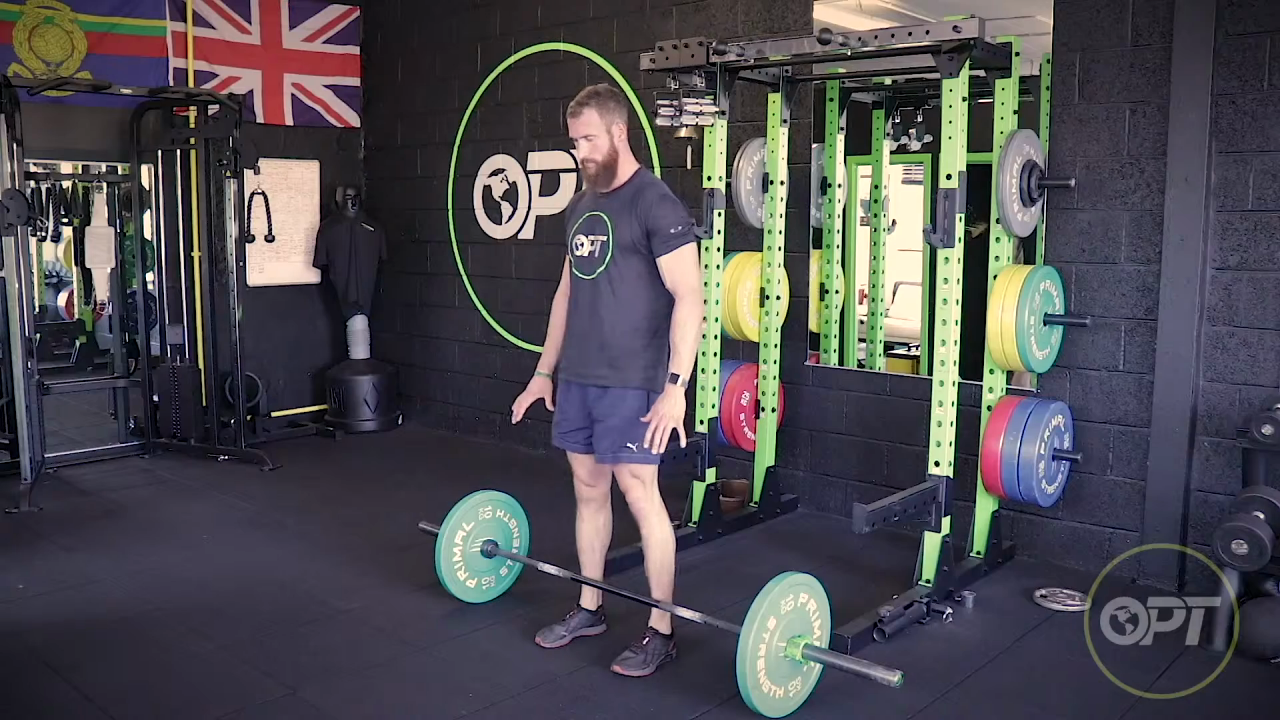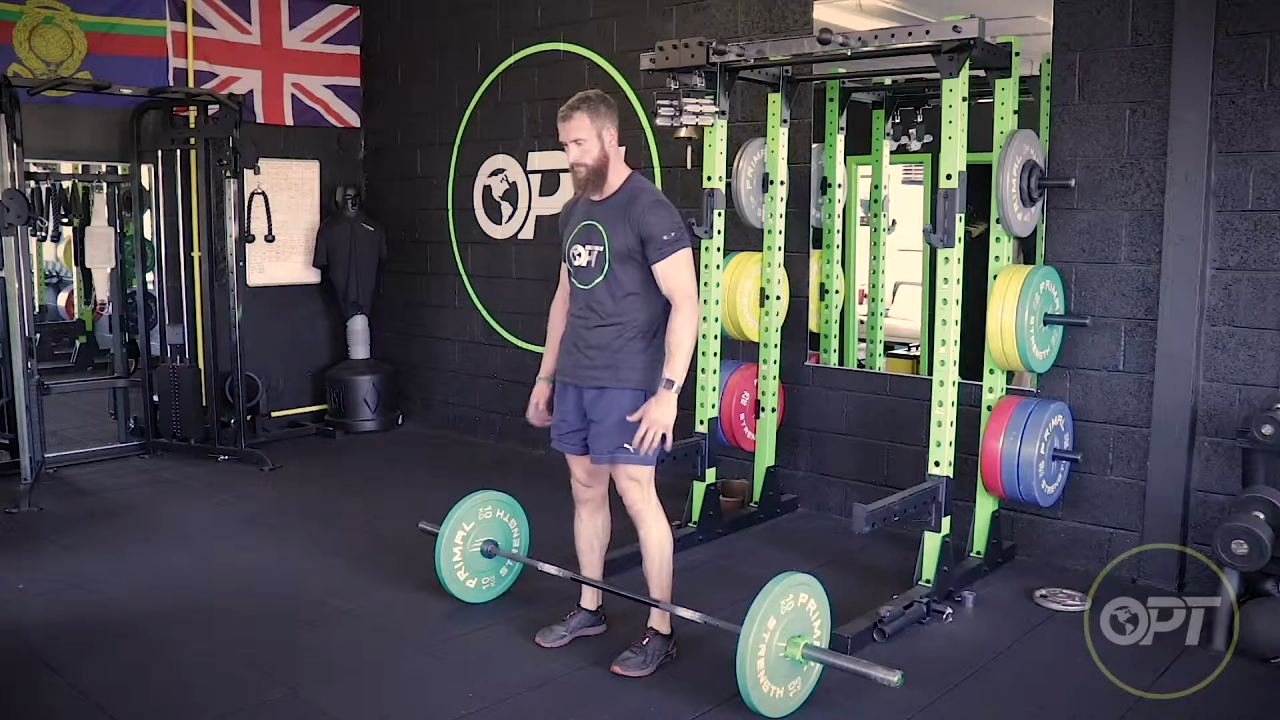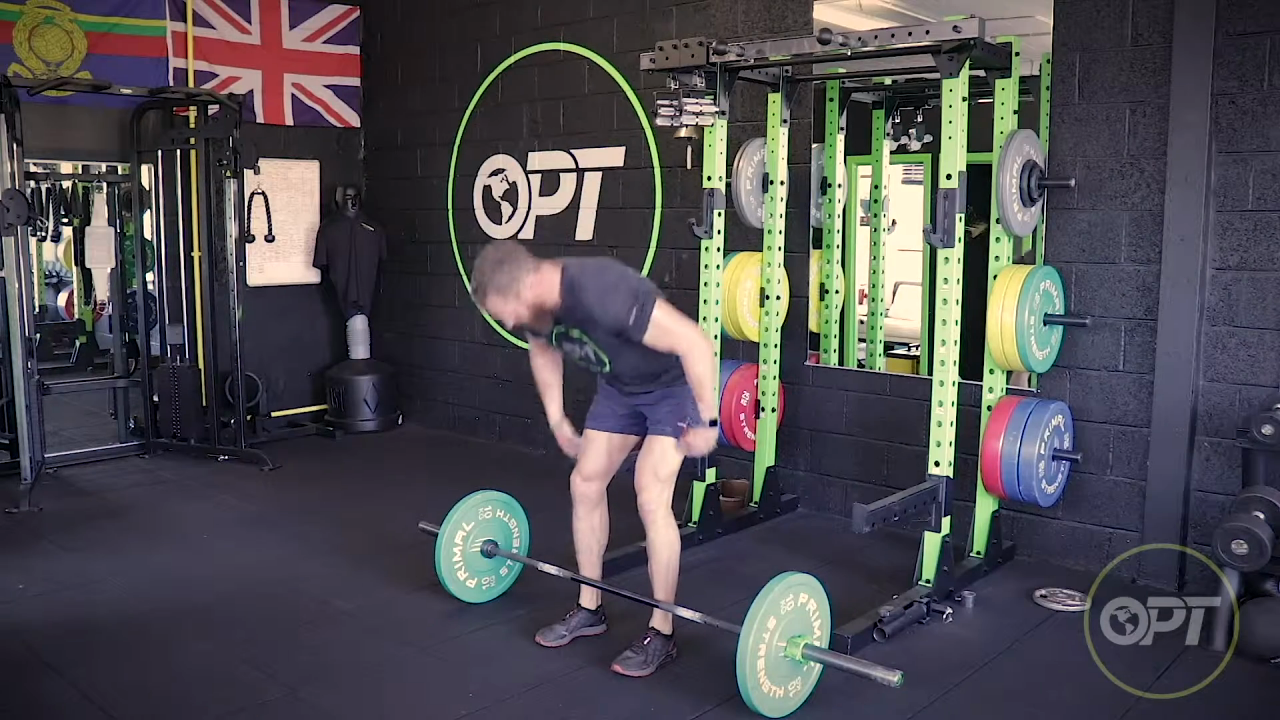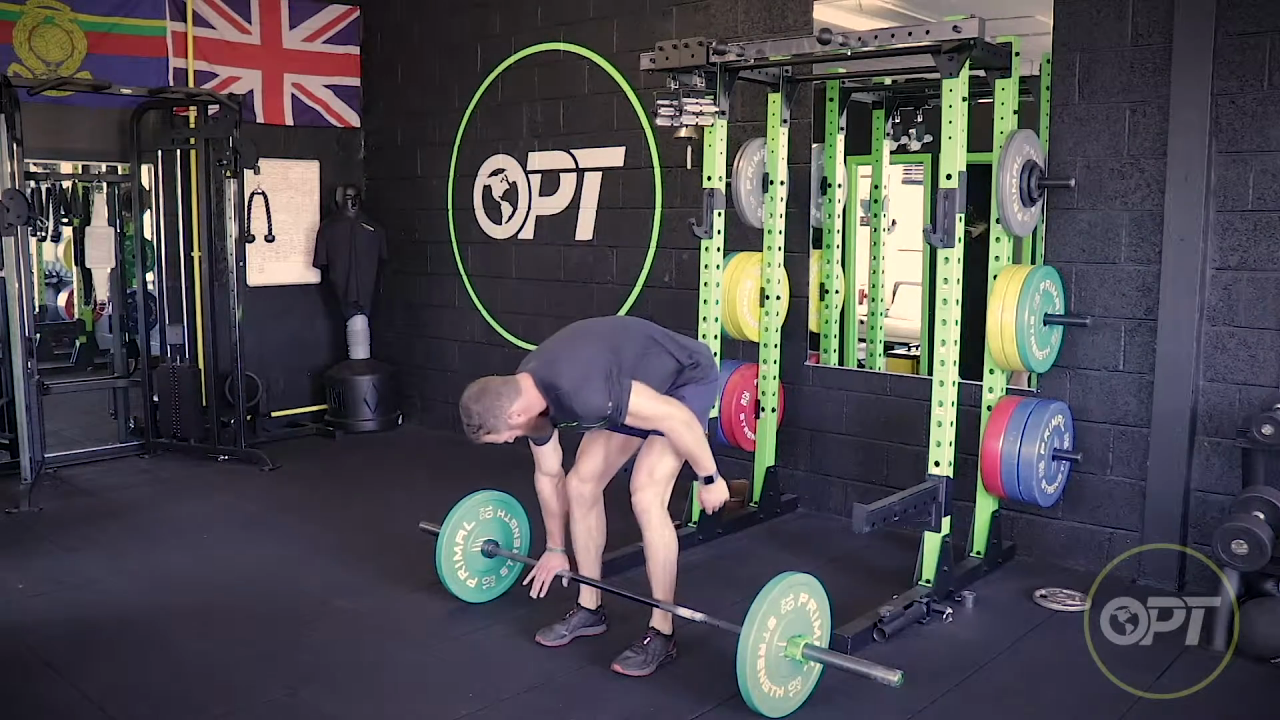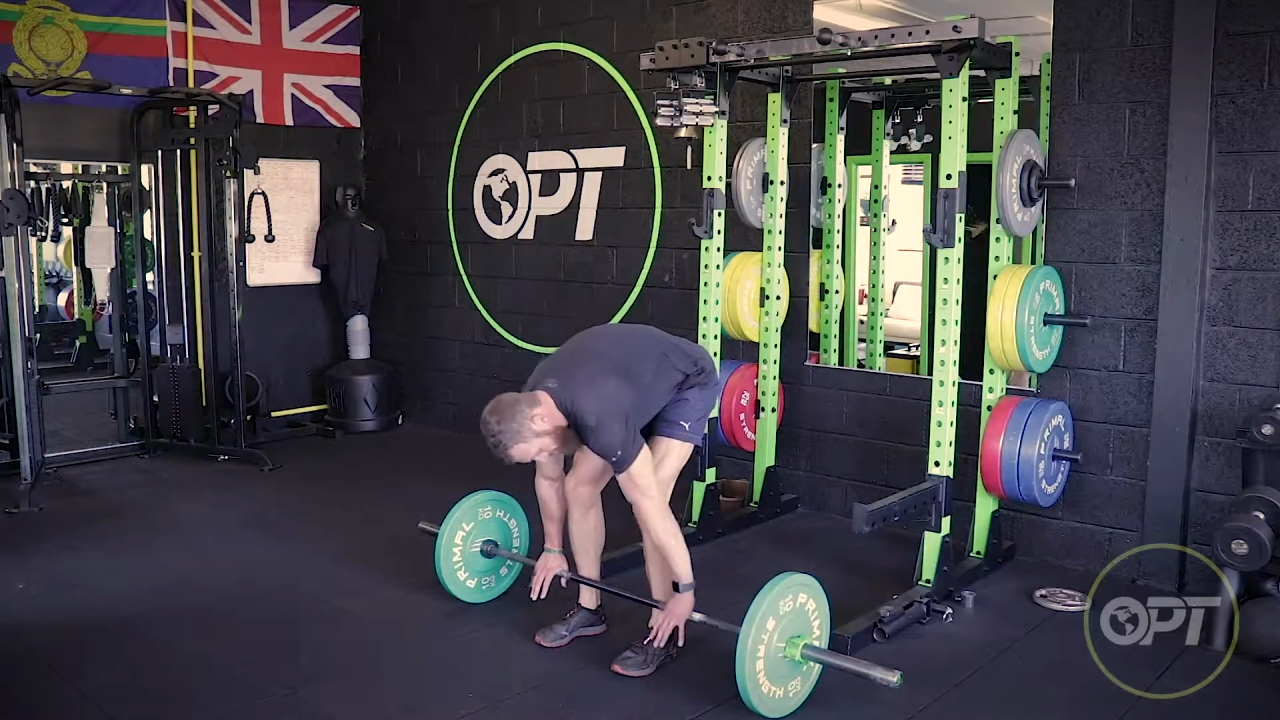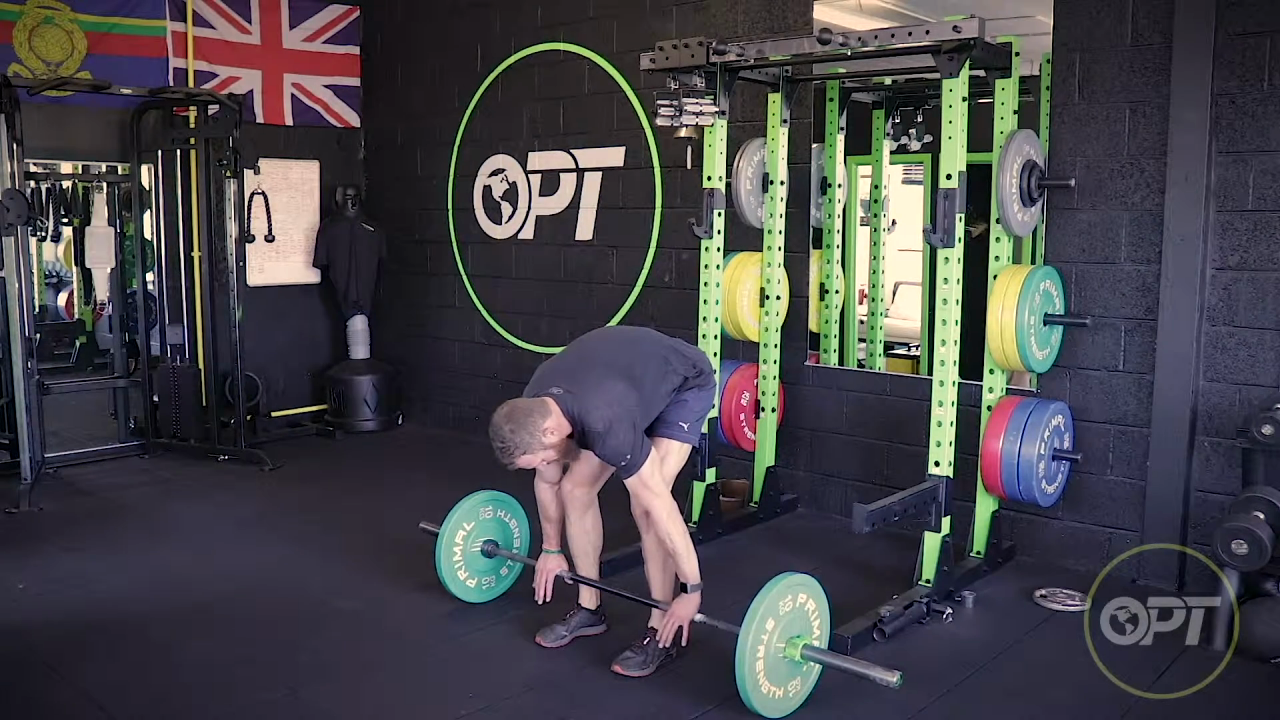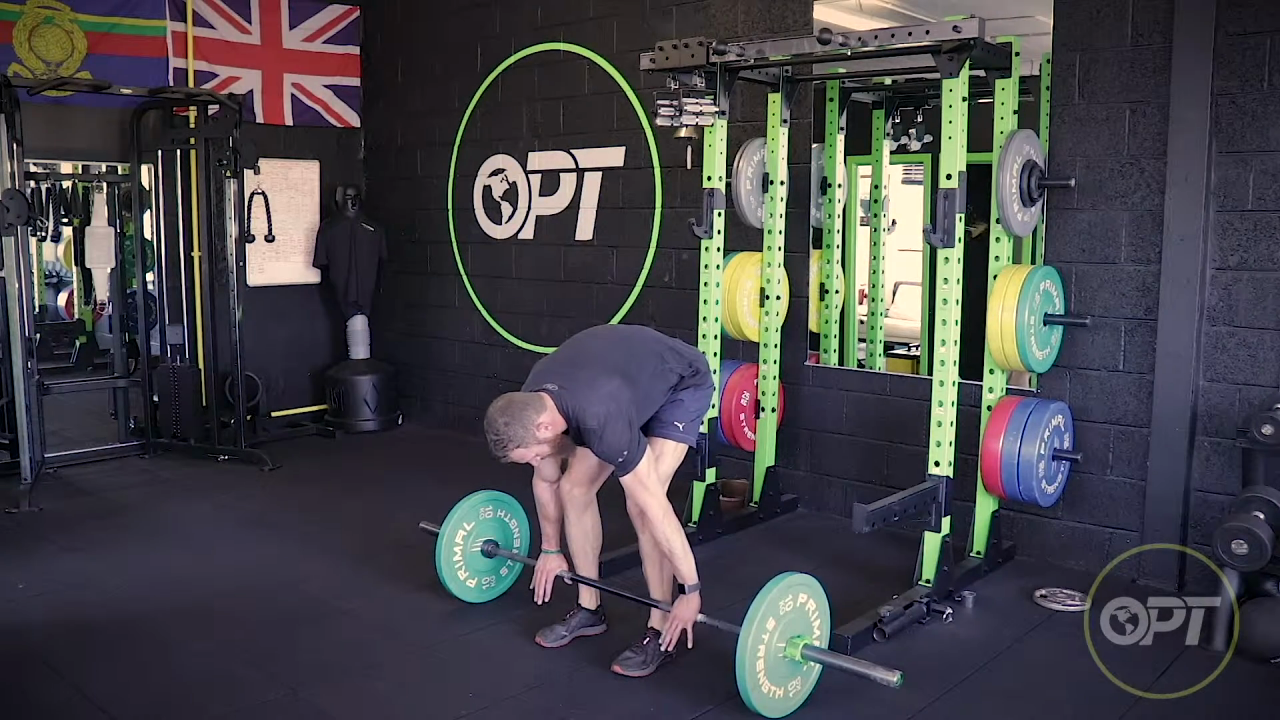
dt=0.7s
person 1, frame 1
left shoulder: (656, 204)
right shoulder: (581, 205)
left elbow: (689, 299)
left wrist: (675, 386)
right wrist: (544, 371)
left hip: (630, 384)
right hip: (578, 377)
left knee: (639, 495)
right knee: (587, 490)
left ankle: (660, 630)
right ankle: (589, 607)
person 1, frame 2
left shoulder: (648, 210)
right shoulder: (573, 212)
left elbow: (685, 304)
left wrist: (668, 391)
right wrist: (545, 375)
left hip: (627, 384)
right hip: (573, 379)
left knee: (637, 496)
right knee: (585, 490)
left ankle: (660, 631)
right ankle: (589, 607)
person 1, frame 3
left shoulder: (603, 294)
right shoulder: (535, 304)
left elbow: (694, 343)
right elbow: (543, 349)
left wrist: (706, 423)
right wrist: (556, 419)
left hip: (675, 383)
right hip: (621, 384)
left knee: (651, 496)
right knee: (585, 482)
left ankle: (662, 632)
right ankle: (589, 608)
person 1, frame 4
left shoulder: (580, 391)
right shoulder: (528, 395)
left elbow: (676, 419)
right elbow: (549, 475)
left wrist: (709, 479)
right wrist: (555, 548)
left hip: (686, 379)
right hip: (636, 382)
left knee: (645, 496)
right knee: (581, 484)
left ankle: (661, 632)
right ankle: (589, 609)
person 1, frame 5
left shoulder: (599, 418)
right shoulder: (534, 405)
left elbow: (652, 508)
right elbow: (549, 480)
left wrist: (684, 590)
right wrist: (553, 548)
left hip: (688, 383)
right hip: (636, 378)
left knee: (645, 502)
right knee: (579, 485)
left ankle: (662, 631)
right ankle: (589, 608)
person 1, frame 6
left shoulder: (604, 424)
right shoulder: (532, 412)
left elbow: (662, 510)
right elbow: (548, 483)
left wrist: (691, 591)
right wrist: (550, 549)
left hip: (685, 385)
right hip: (632, 376)
left knee: (645, 505)
right knee: (575, 488)
left ankle: (662, 631)
right ankle: (589, 609)
person 1, frame 7
left shoulder: (599, 419)
right shoulder: (530, 407)
left elbow: (656, 509)
right elbow: (546, 482)
left wrist: (690, 591)
right wrist: (550, 549)
left hip: (682, 384)
right hip: (631, 376)
left knee: (640, 504)
right knee: (574, 487)
left ankle: (661, 630)
right ankle: (589, 609)
